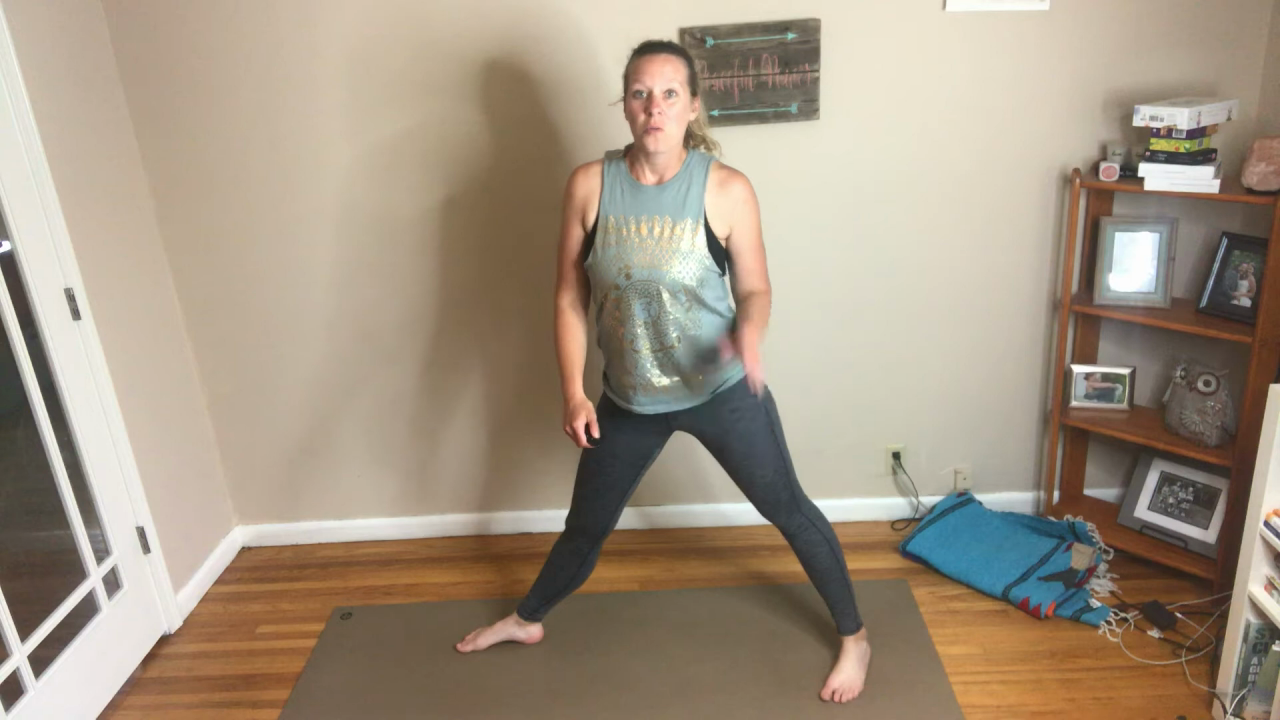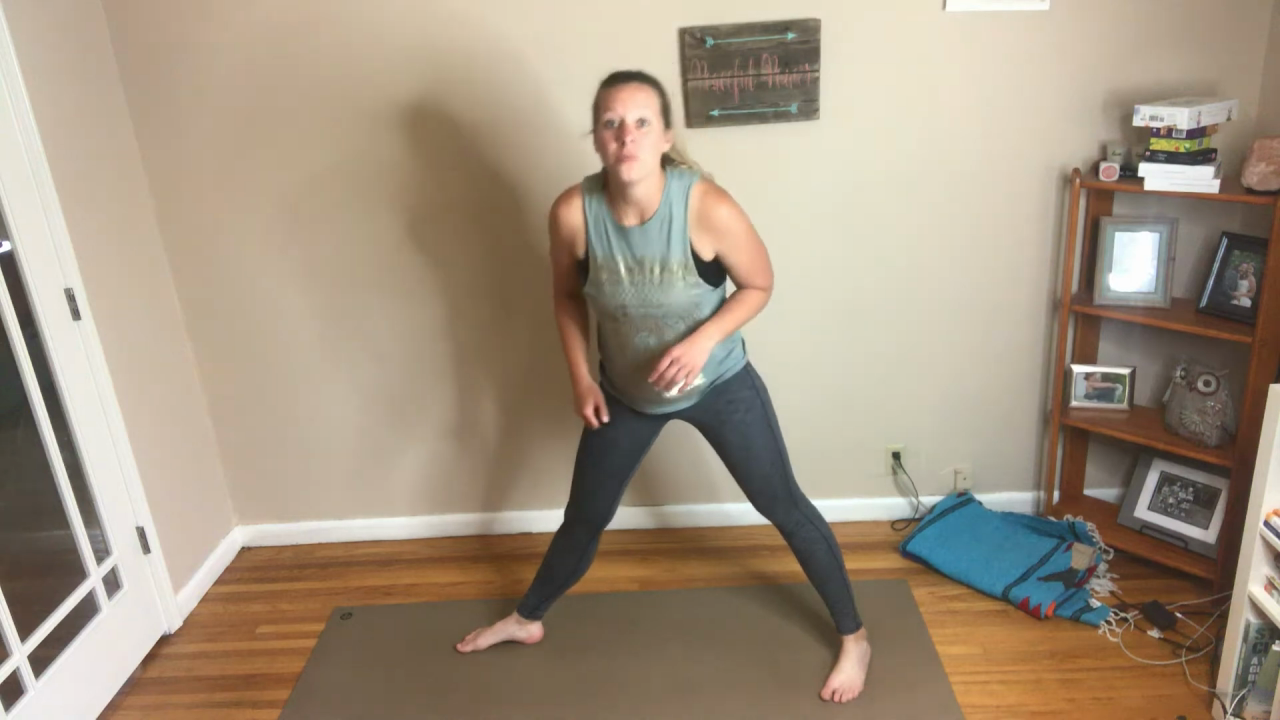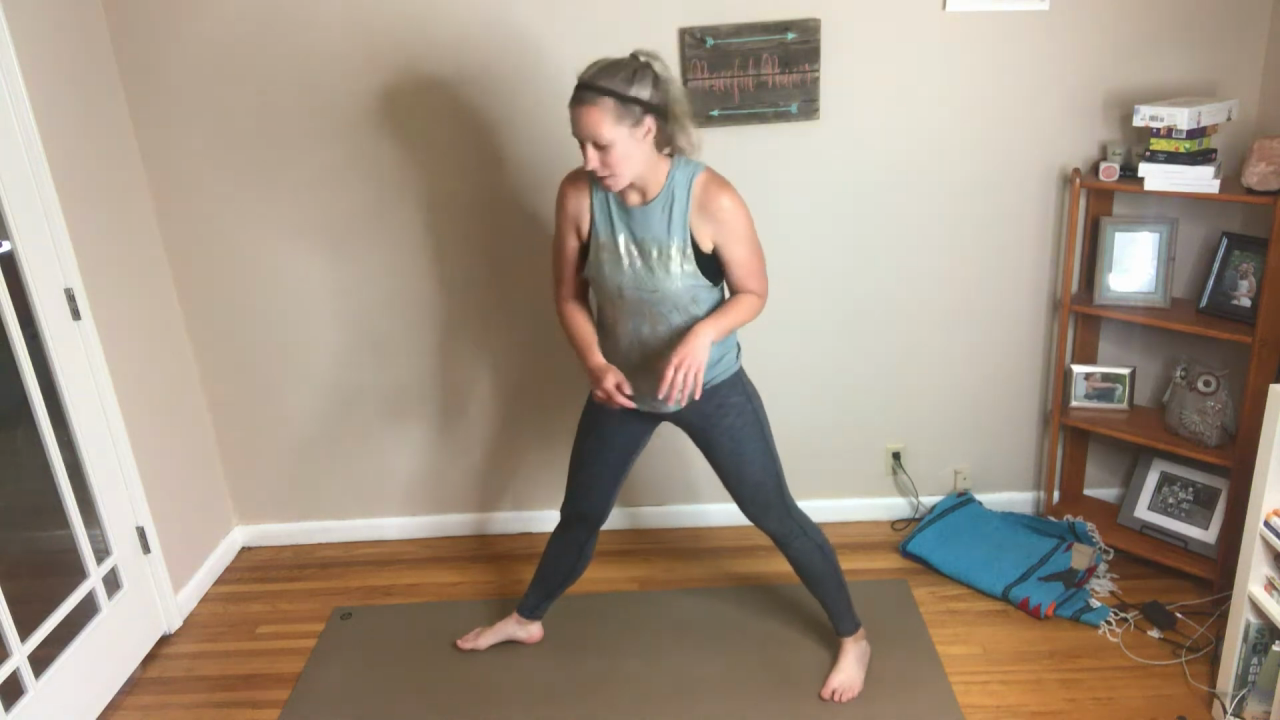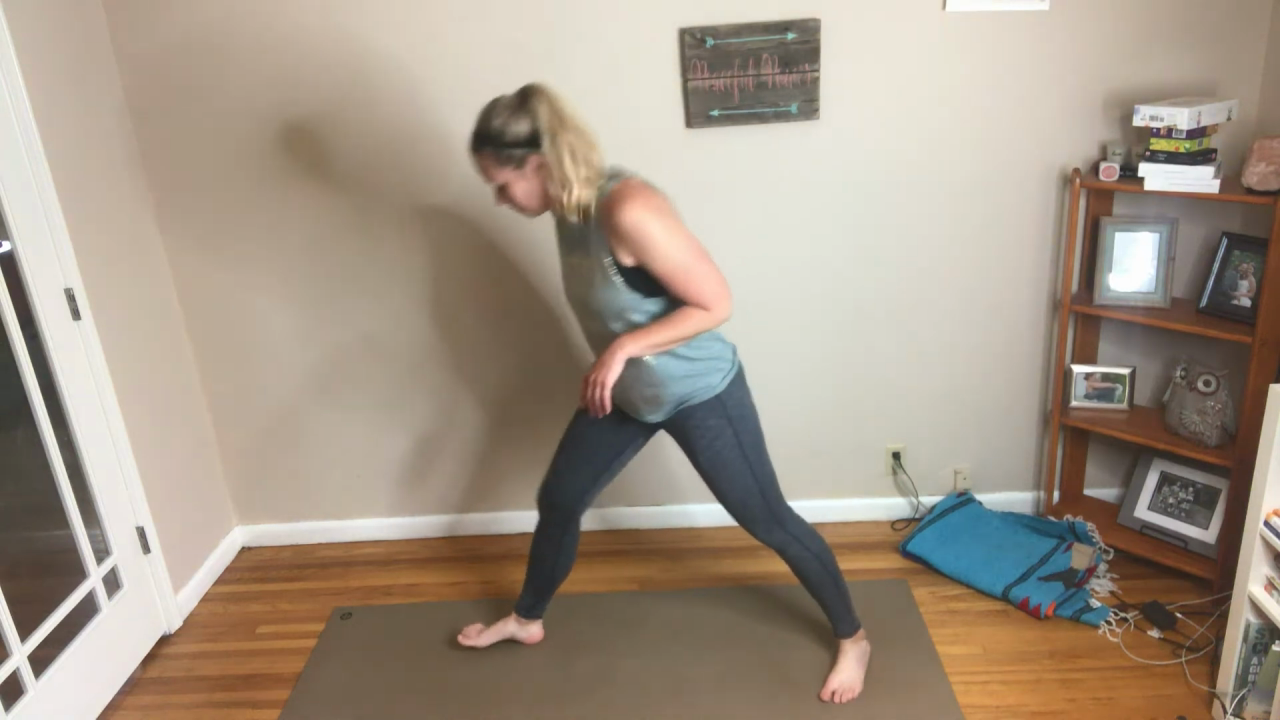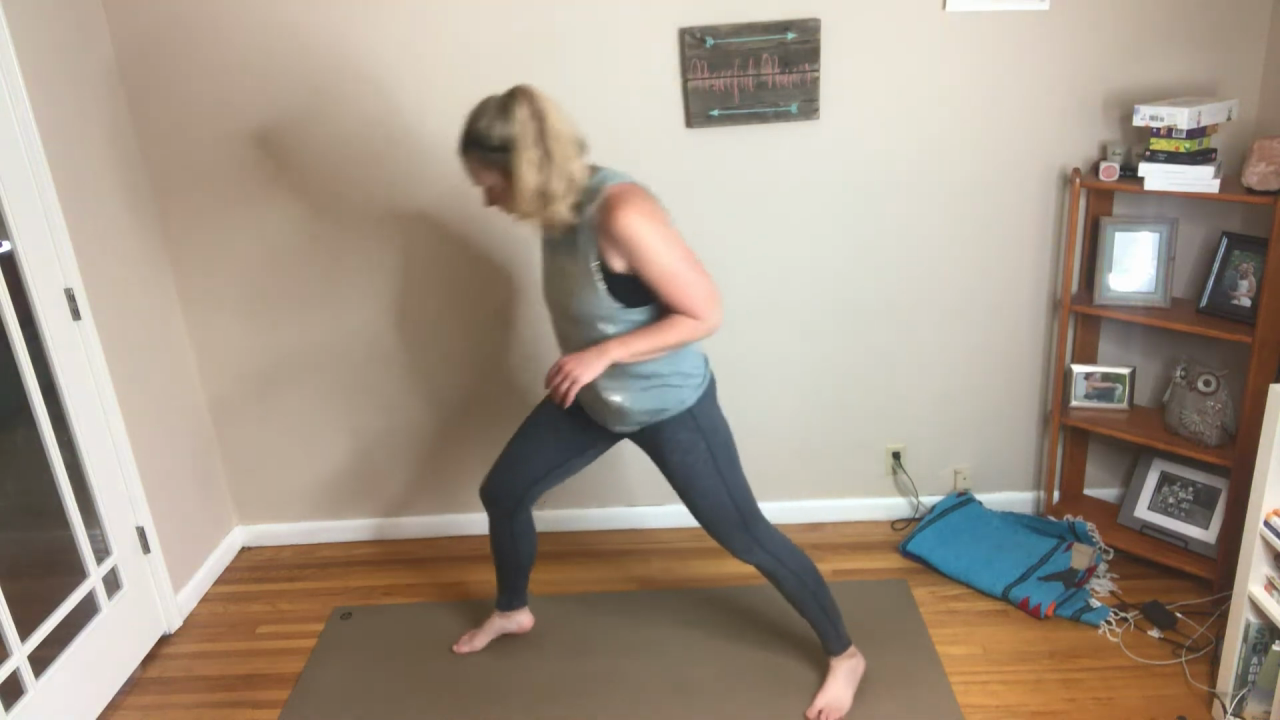
dt=0.7s
person 1, frame 1
left shoulder: (726, 188)
right shoulder: (590, 184)
left elbow: (755, 290)
right elbow: (570, 299)
left wrist: (749, 337)
right wrist: (573, 393)
left hip: (719, 391)
right hip: (628, 399)
left knee: (788, 511)
right knee: (587, 524)
left ankle: (854, 637)
right ankle: (526, 620)
person 1, frame 2
left shoulder: (708, 207)
right shoulder: (572, 212)
left elbow: (758, 284)
right elbow: (567, 295)
left wrist: (702, 341)
right wrist: (581, 378)
left hip: (719, 384)
right hip: (625, 391)
left knee: (785, 508)
right knee: (584, 515)
left ankle: (853, 638)
right ankle: (526, 619)
person 1, frame 3
left shoulder: (712, 198)
right shoulder: (578, 195)
left elbow: (752, 292)
right elbow: (569, 296)
left wrist: (701, 337)
right wrist: (596, 365)
left hip: (710, 386)
right hip: (622, 385)
left knee: (774, 515)
right knee: (580, 513)
left ankle: (852, 638)
right ankle: (526, 619)
person 1, frame 4
left shoulder: (625, 210)
right shoulder: (569, 206)
left elbow: (713, 303)
left wrist: (621, 350)
left hip: (701, 390)
right hip: (628, 392)
left knee: (769, 521)
right knee: (558, 498)
left ankle: (852, 639)
right ankle: (526, 619)
person 1, frame 5
left shoulder: (622, 213)
right shoulder: (556, 207)
left elbow: (703, 314)
left wrist: (603, 354)
right wrist: (580, 360)
left hip: (672, 404)
right hip: (594, 398)
left knee: (746, 536)
right knee: (501, 491)
left ankle: (844, 657)
right ankle: (511, 610)
